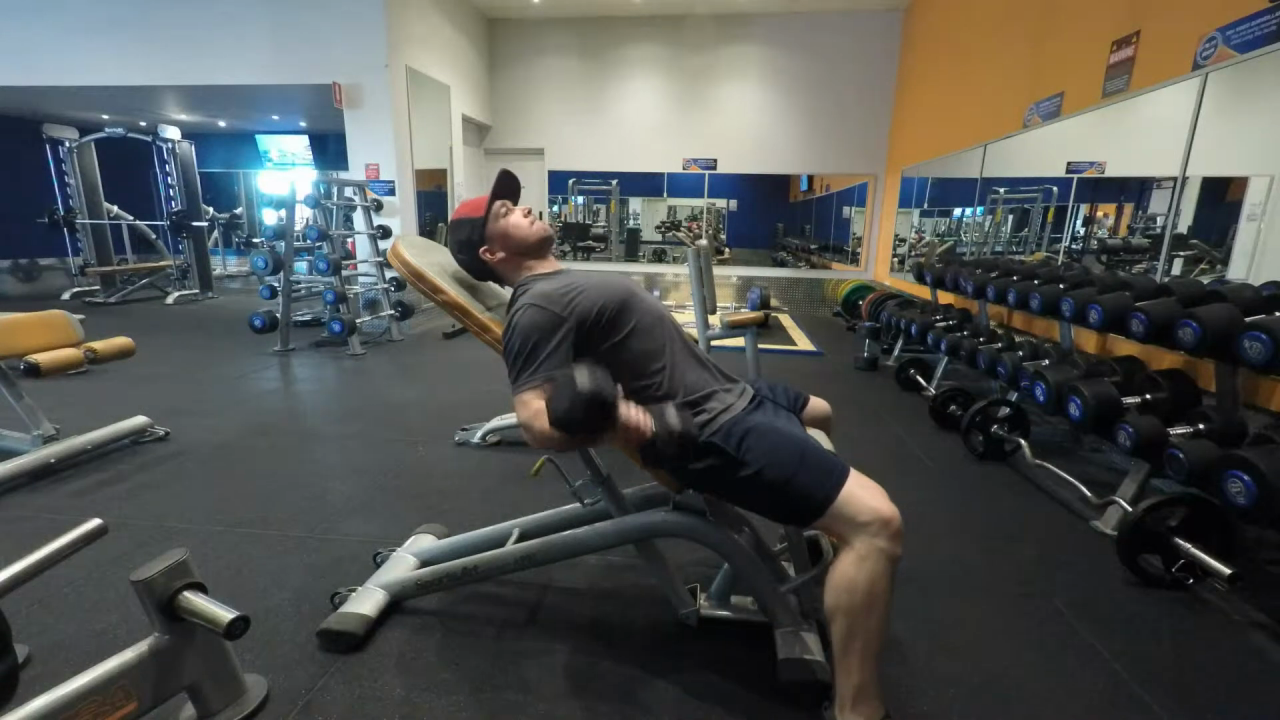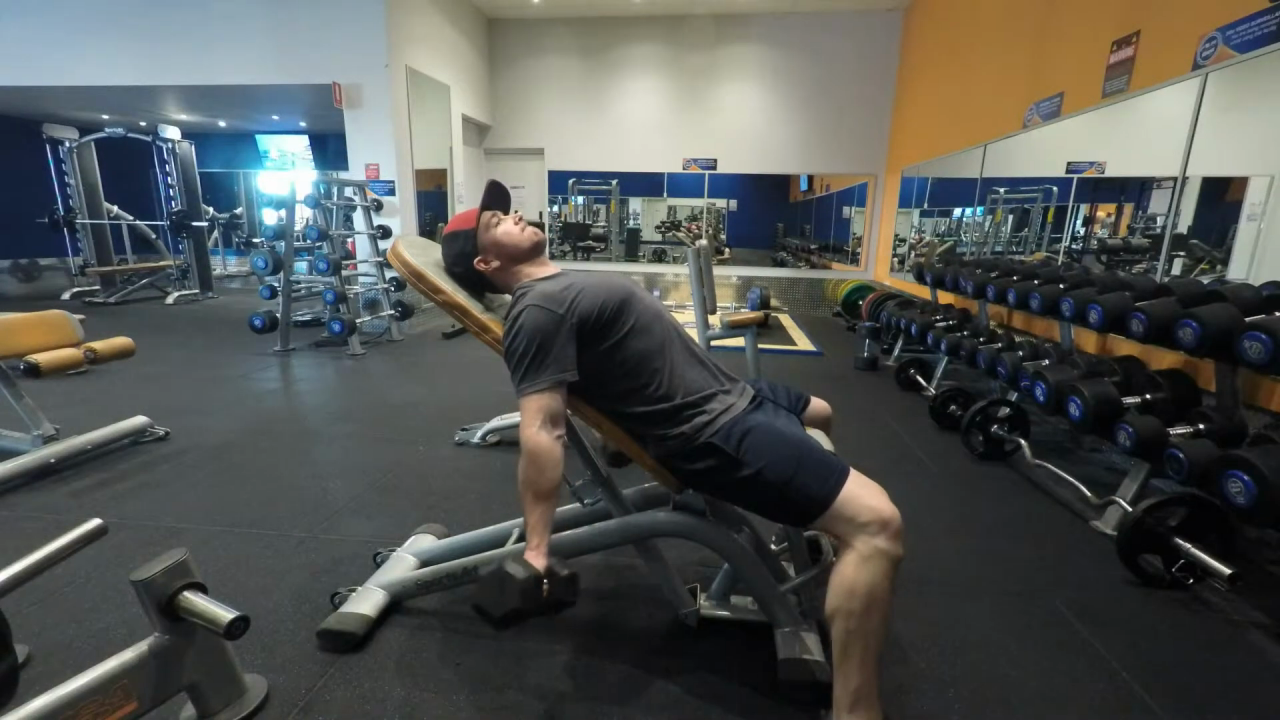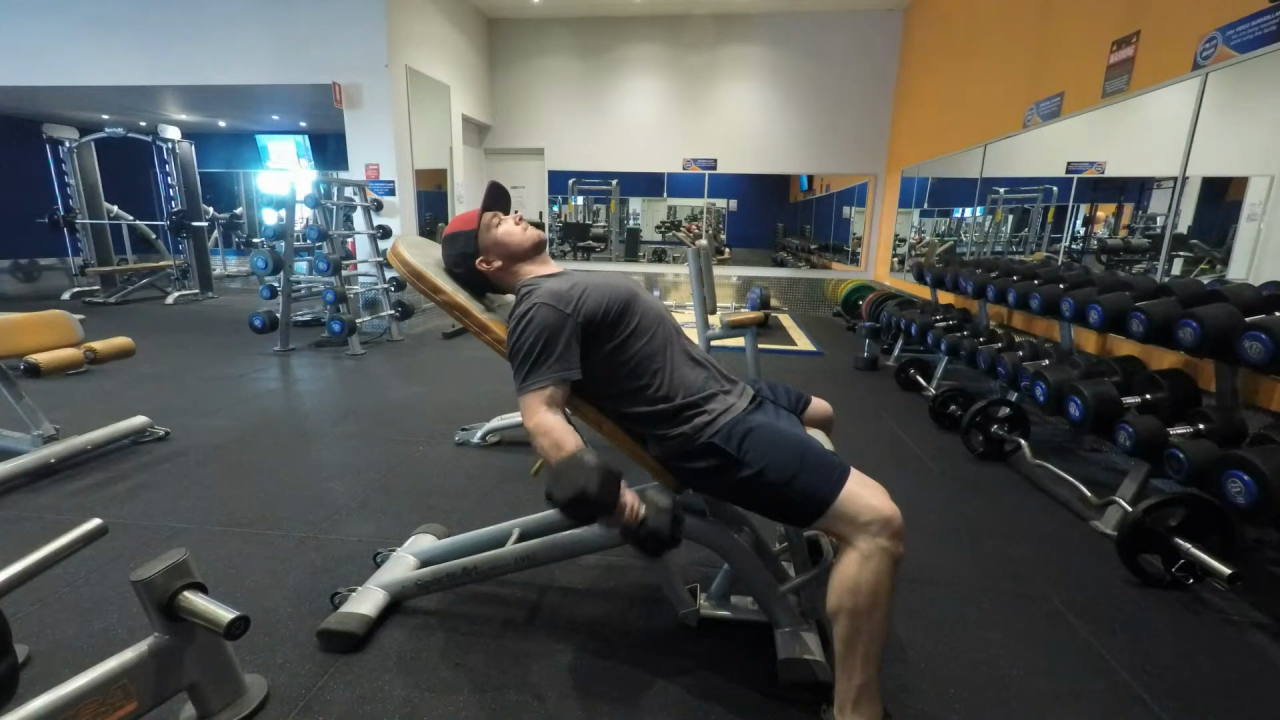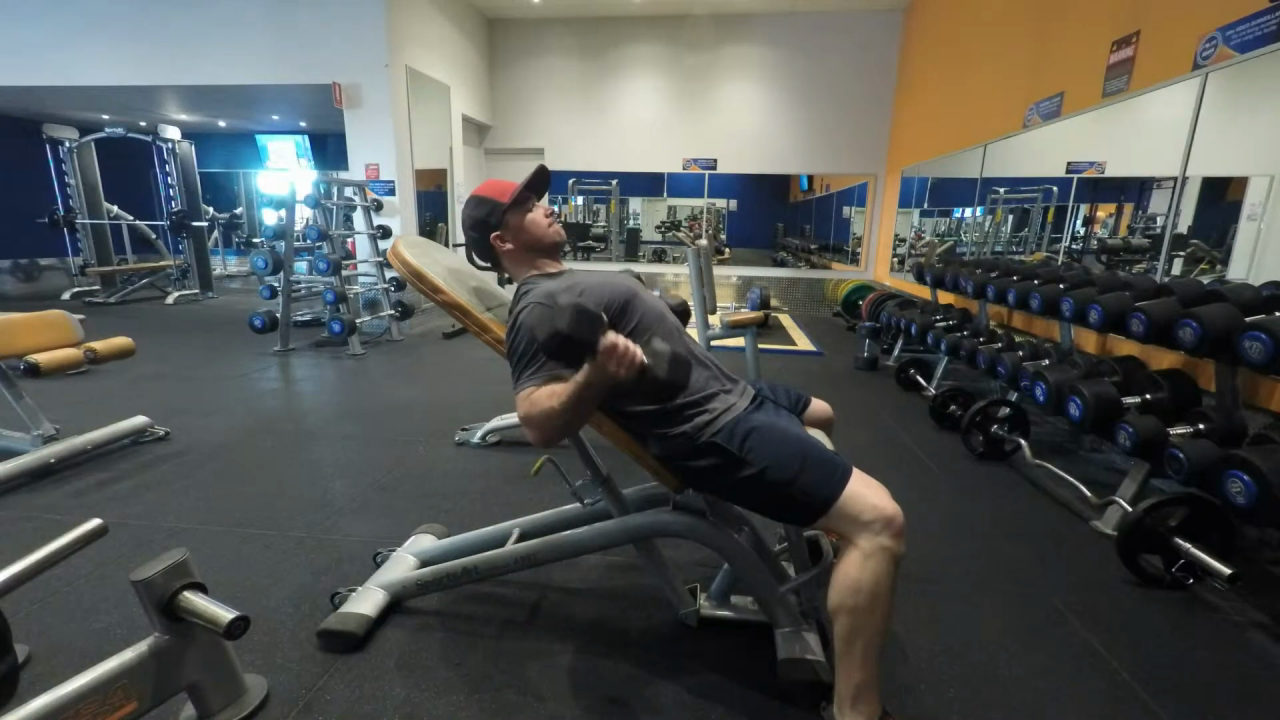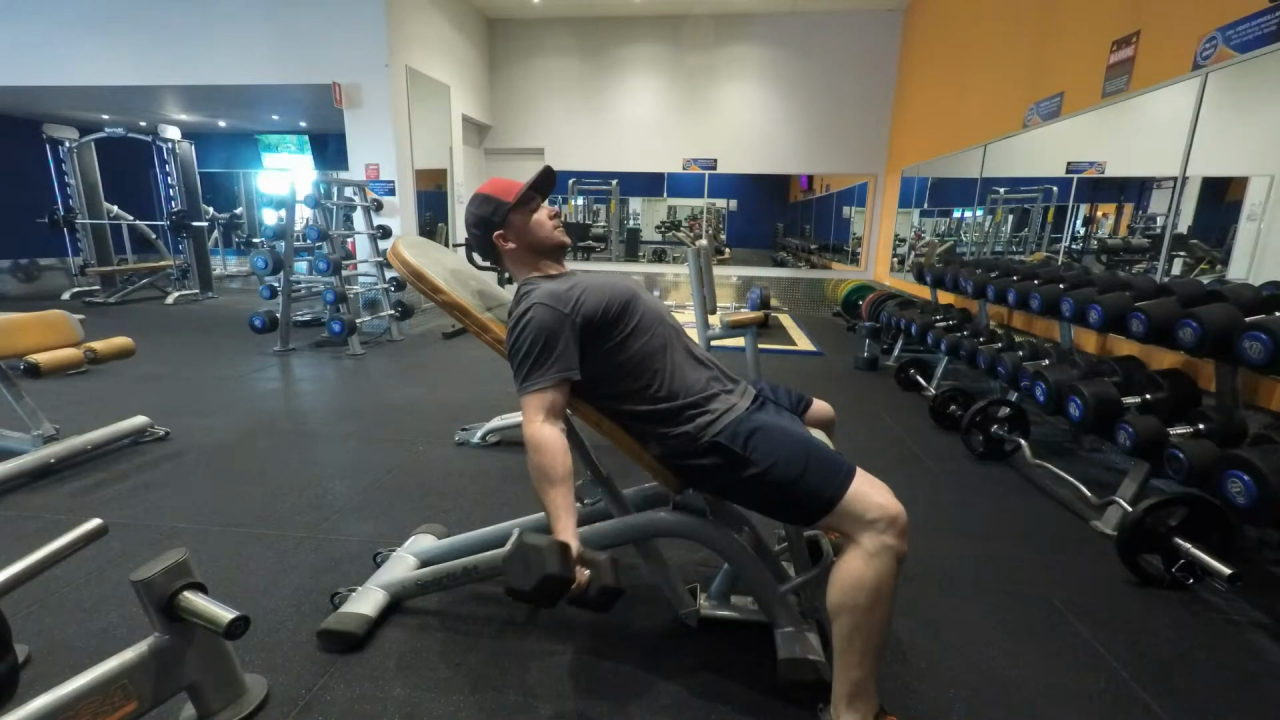
dt=1s
person 1, frame 1
left shoulder: (562, 282)
right shoulder: (536, 308)
right elbow: (534, 413)
left hip: (731, 395)
right hip: (712, 431)
left knee: (818, 413)
right knee: (874, 521)
person 1, frame 2
left shoulder: (561, 284)
right shoulder: (537, 311)
right elbow: (541, 428)
right wrist: (537, 549)
left hip: (733, 395)
right hip: (713, 433)
left knee: (820, 413)
right knee: (875, 523)
person 1, frame 3
left shoulder: (563, 284)
right shoulder: (542, 308)
right elbow: (542, 414)
left hip: (730, 395)
right hip: (712, 431)
left knee: (821, 414)
right knee: (876, 522)
person 1, frame 4
left shoulder: (563, 281)
right shoulder: (539, 307)
right elbow: (539, 419)
left wrist: (658, 316)
right wrist: (597, 372)
left hip: (731, 395)
right hip: (712, 430)
left knee: (821, 416)
right knee: (878, 520)
left ankle: (803, 529)
person 1, frame 5
left shoulder: (564, 283)
right shoulder: (542, 309)
right elbow: (543, 424)
right wrist: (565, 535)
left hip: (732, 396)
right hip: (715, 432)
left knee: (821, 417)
right knee: (880, 520)
